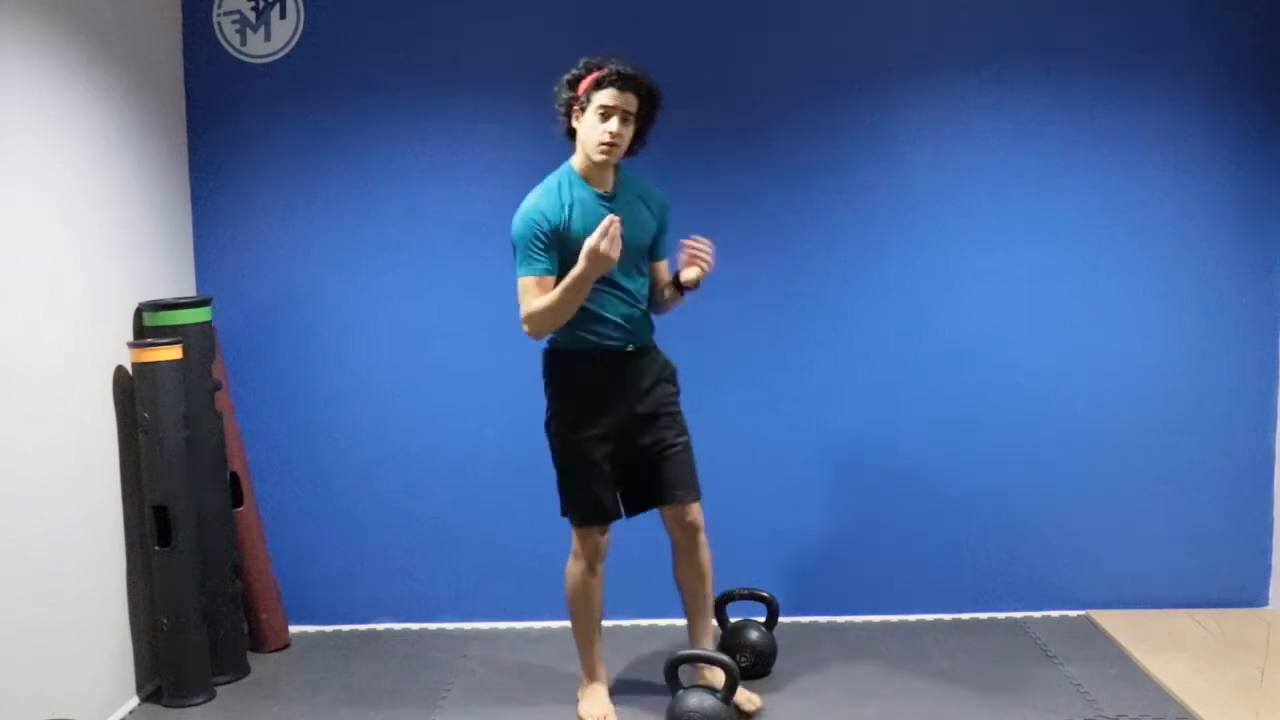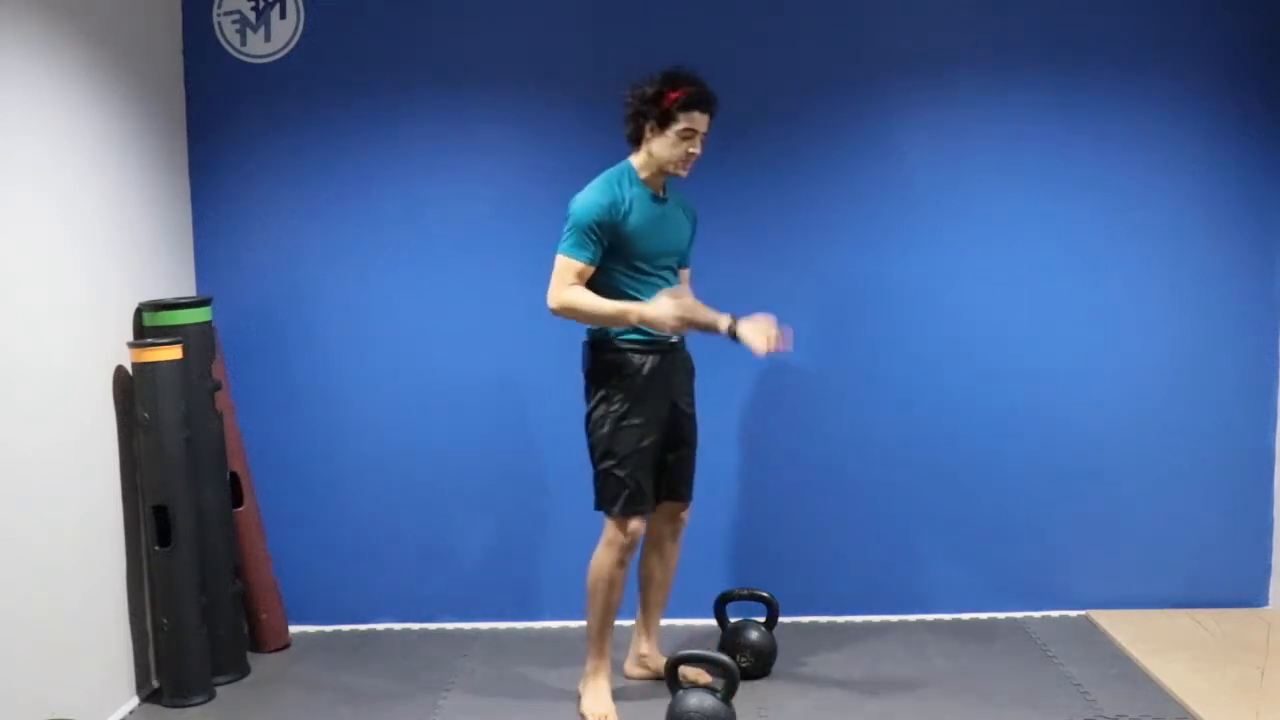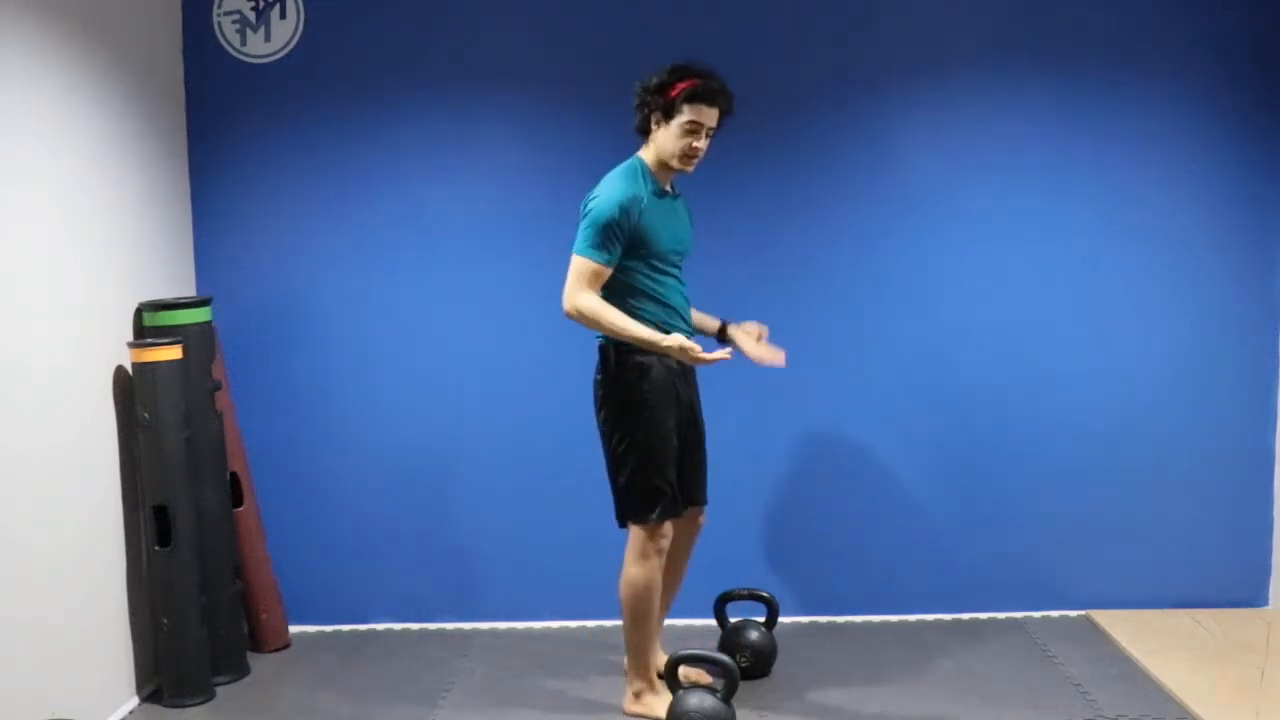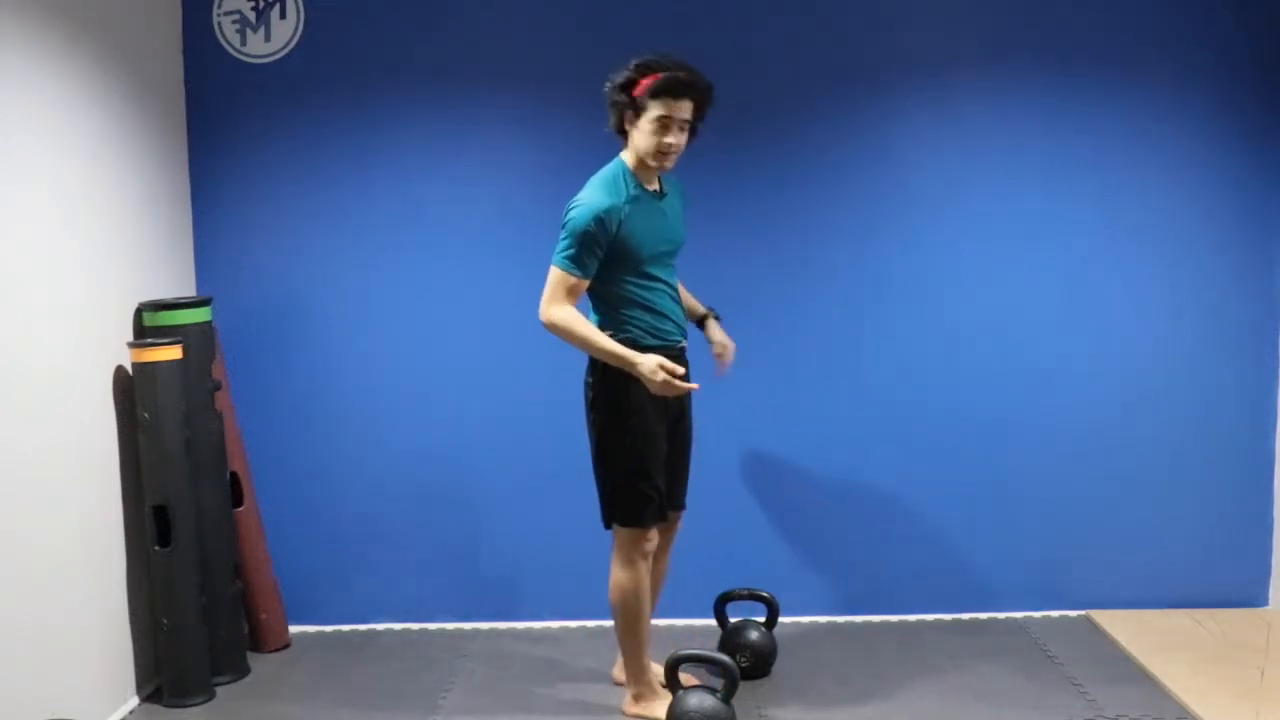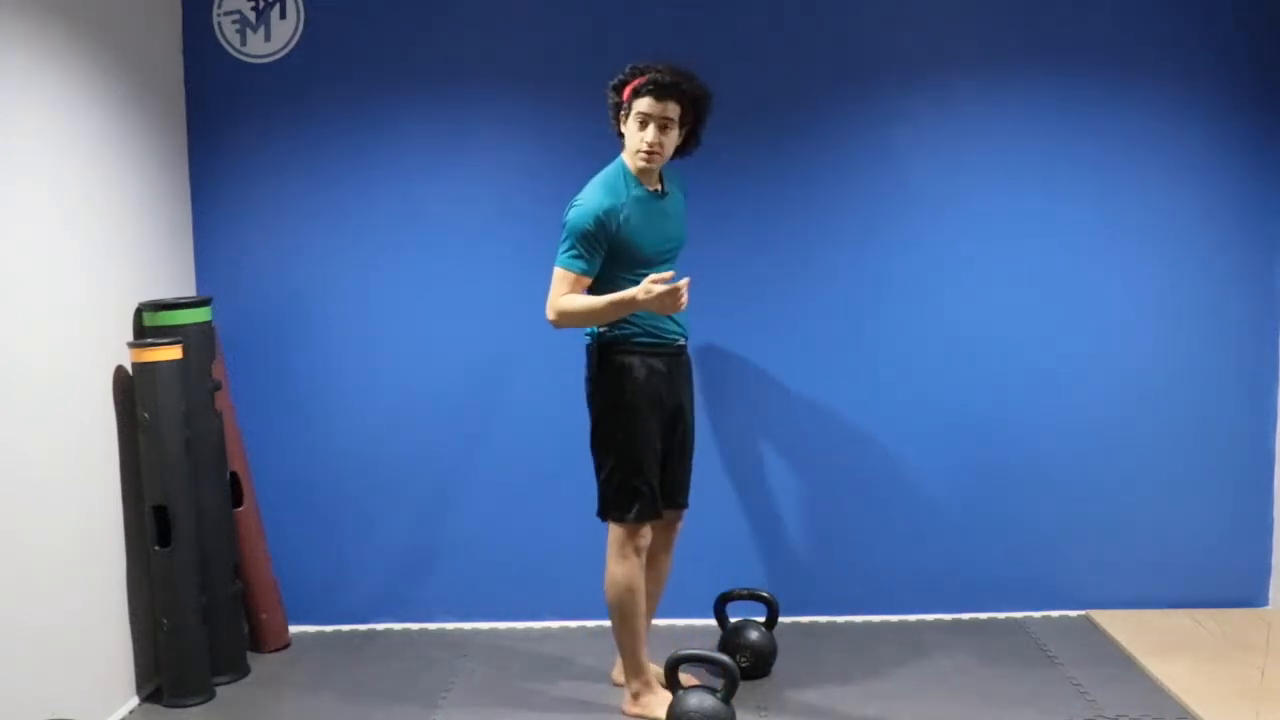
dt=1s
person 1, frame 1
left shoulder: (650, 200)
right shoulder: (541, 210)
right elbow: (534, 321)
left wrist: (687, 276)
right wrist: (587, 269)
left hip: (648, 372)
right hip: (581, 380)
left knee: (689, 519)
right knee: (591, 539)
left ankle: (707, 662)
person 1, frame 2
left shoulder: (682, 209)
right shoulder: (600, 201)
right elbow: (560, 296)
left wrist: (733, 326)
right wrist: (642, 312)
left hip: (672, 370)
right hip: (622, 372)
left knee: (671, 516)
right knee: (625, 525)
left ankle: (645, 650)
person 1, frame 3
left shoulder: (673, 198)
right shoulder: (616, 197)
right elbow: (577, 299)
left wrist: (723, 330)
right wrist: (664, 342)
left hip: (672, 376)
right hip: (634, 377)
left knee: (688, 517)
right knee: (650, 531)
left ankle: (650, 651)
person 1, frame 4
left shoulder: (669, 191)
right shoulder: (599, 206)
right elbow: (553, 309)
left wrist: (703, 318)
right wrist: (633, 362)
left hip: (669, 375)
right hip: (626, 381)
left knee: (665, 526)
right knee: (636, 536)
left ankle: (635, 660)
person 1, frame 5
left shoulder: (671, 191)
right shoulder: (597, 205)
right elbow: (558, 308)
right wrist: (636, 300)
left hip: (673, 365)
right hip: (625, 371)
left knee: (667, 524)
right knee: (631, 531)
left ankle: (634, 660)
